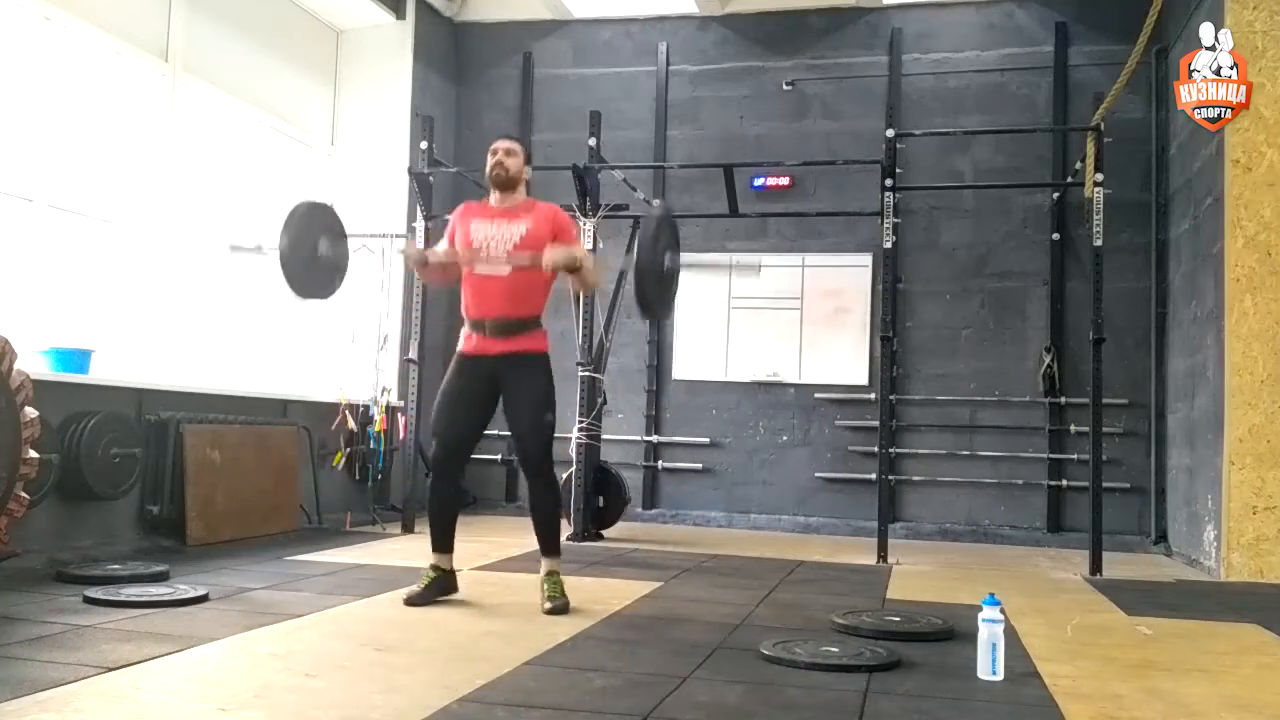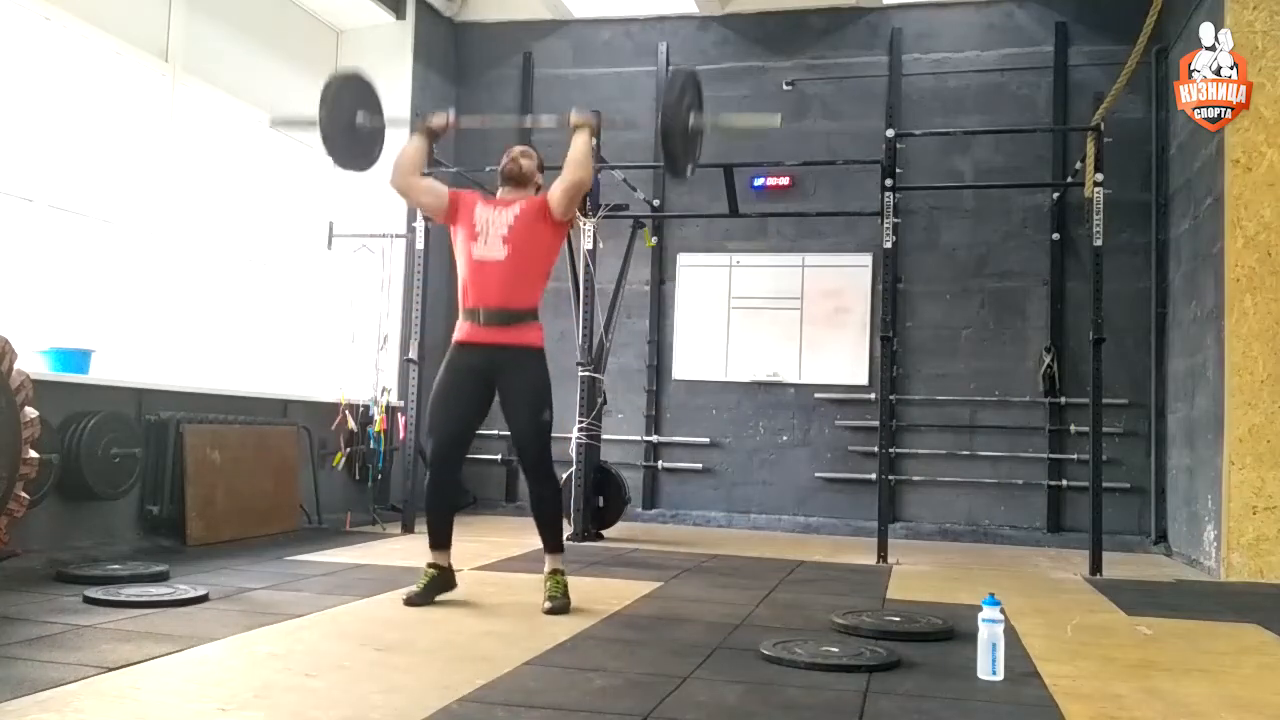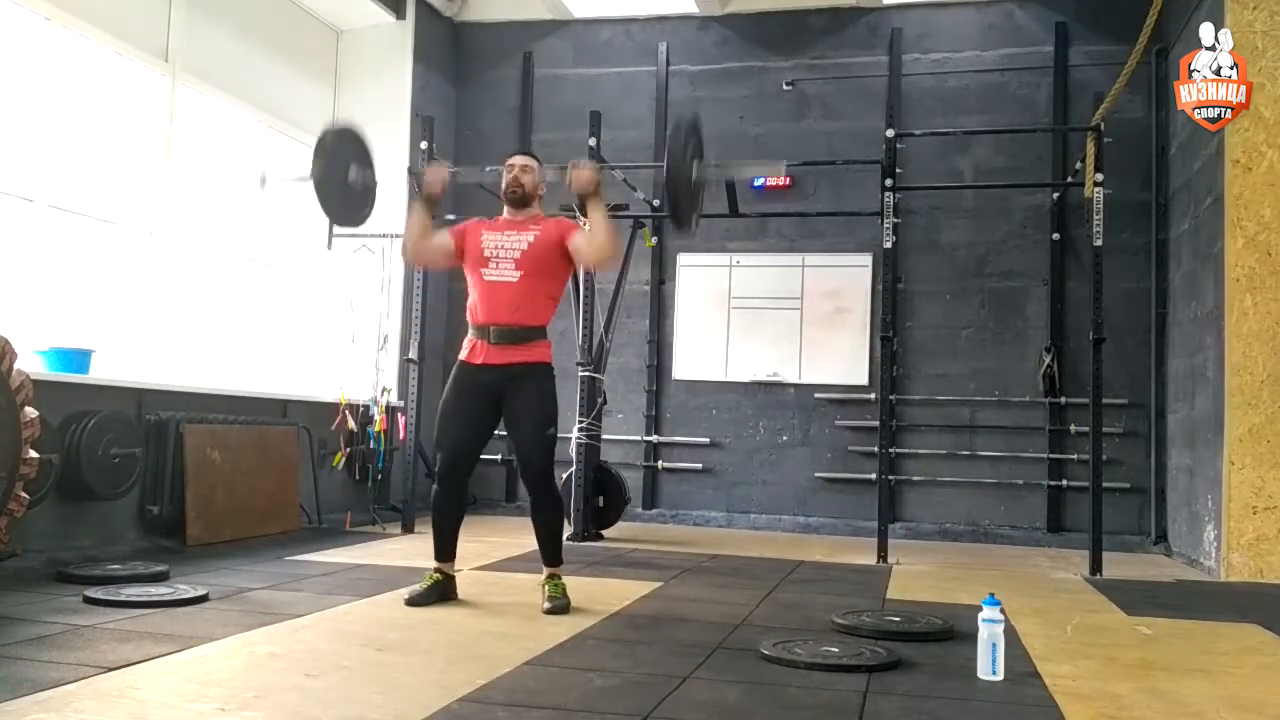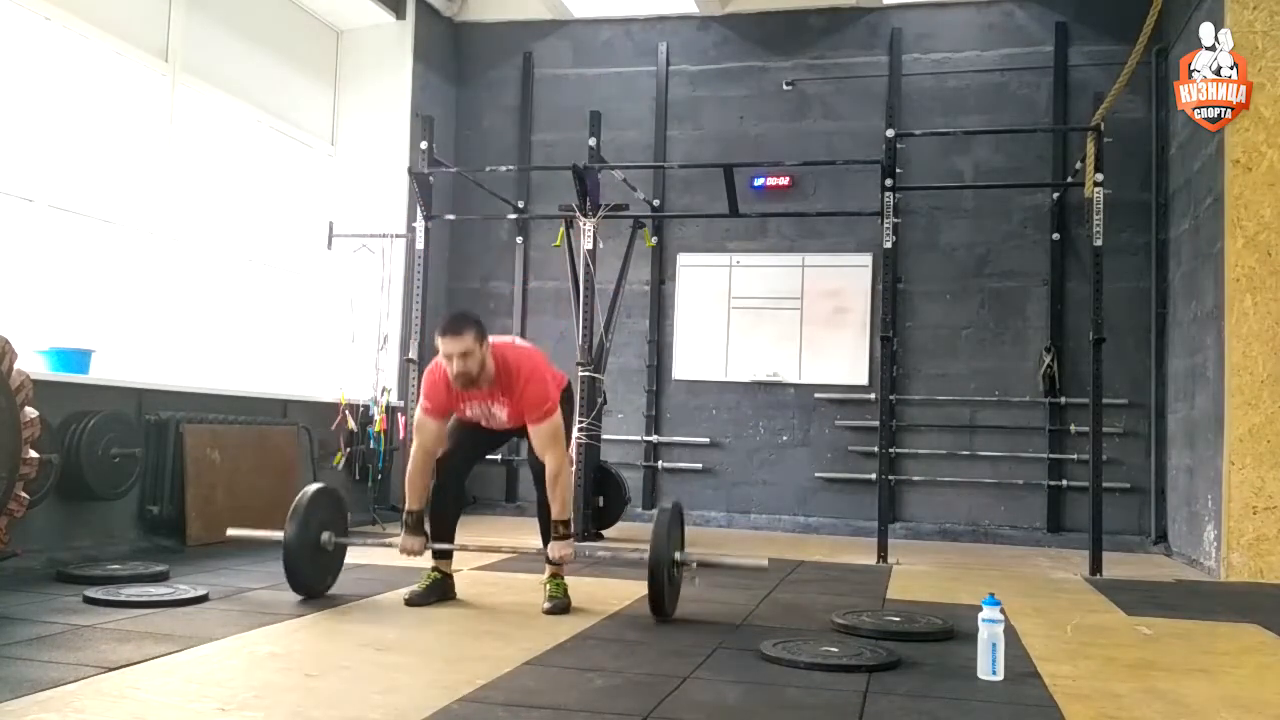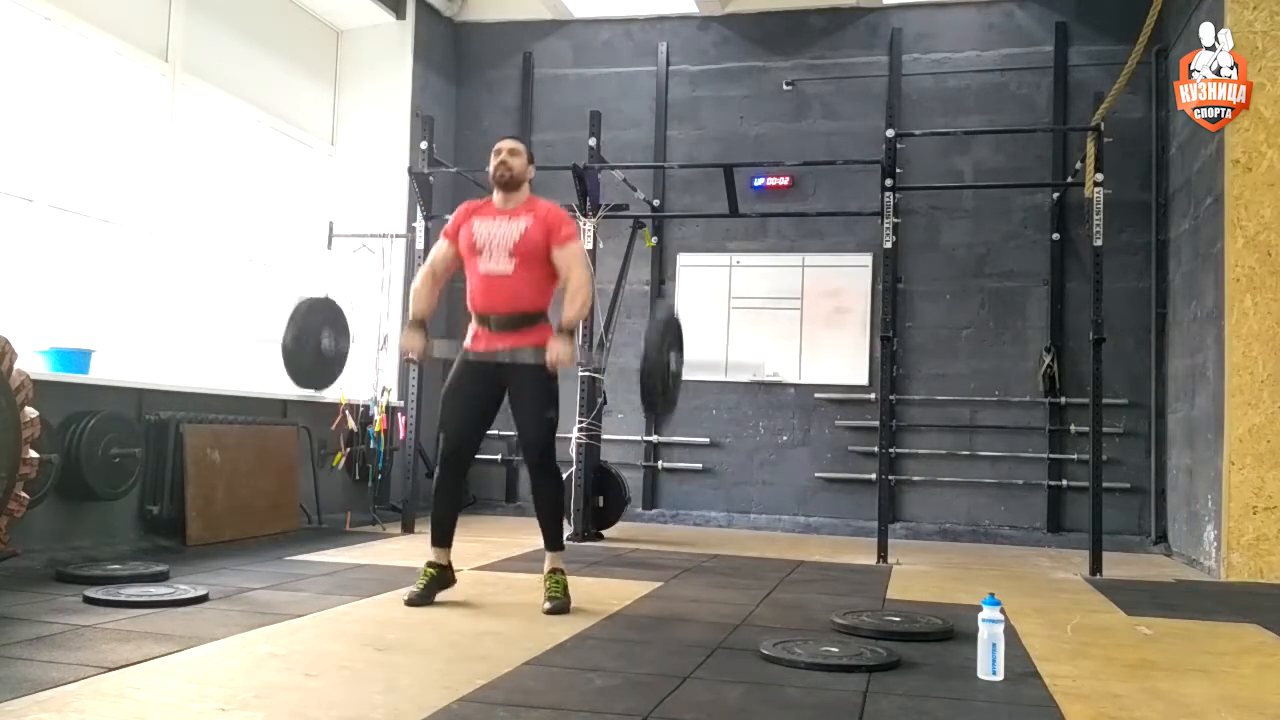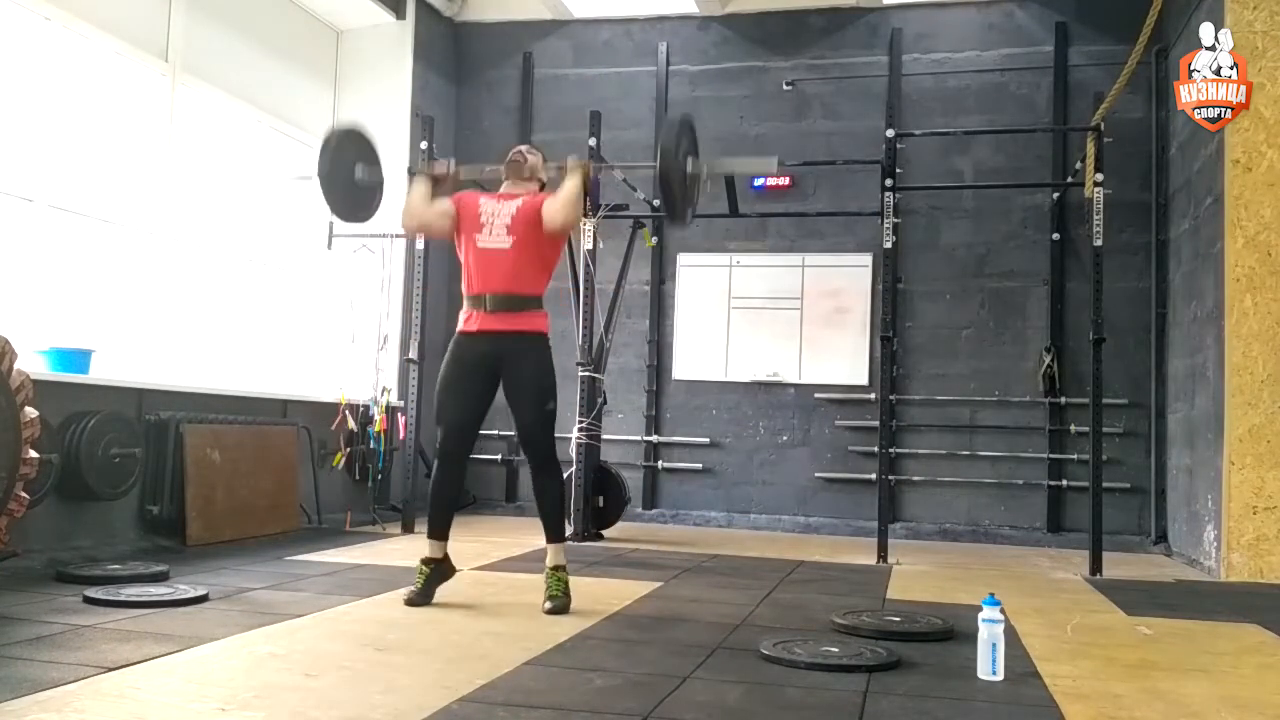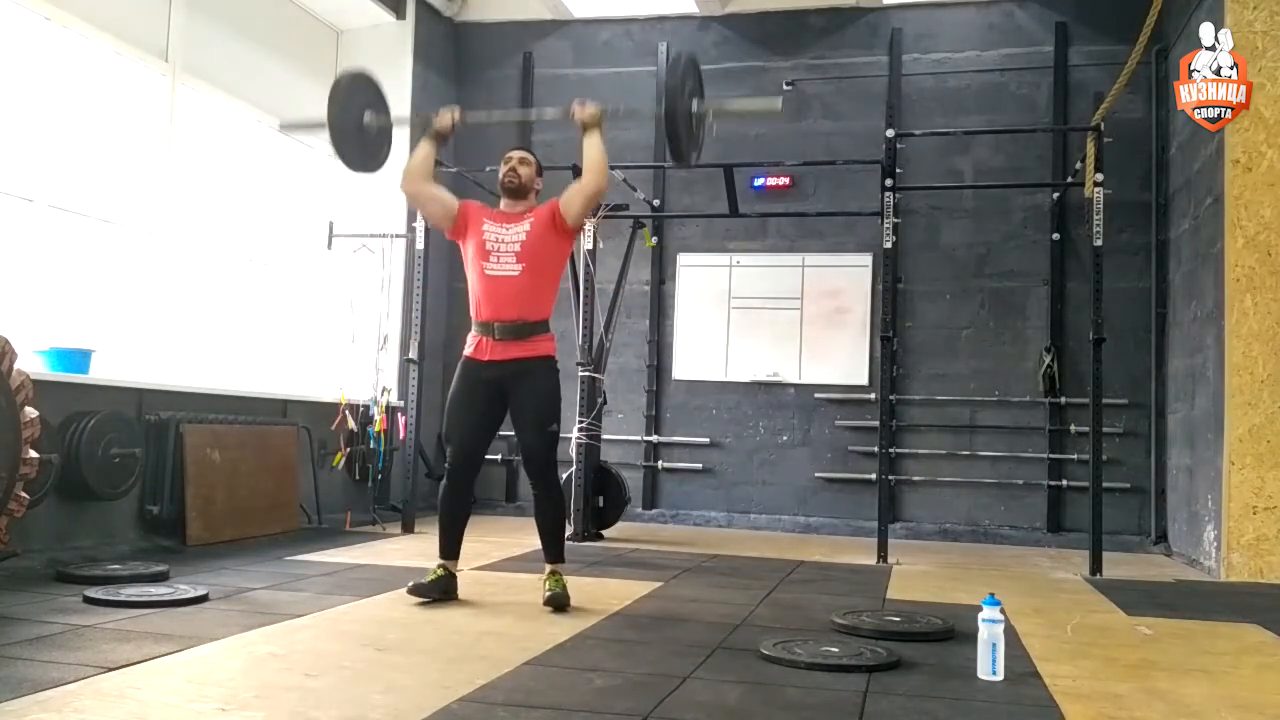
dt=0.7s
person 1, frame 1
left shoulder: (549, 219)
right shoulder: (464, 216)
left elbow: (588, 280)
right elbow: (439, 269)
left wrist: (569, 259)
right wrist: (419, 260)
left hip: (525, 356)
right hip: (471, 353)
left knee: (536, 461)
right knee: (444, 458)
left ankle: (551, 572)
right ankle: (441, 569)
person 1, frame 2
left shoulder: (544, 208)
right shoulder: (465, 205)
left elbow: (577, 178)
right elbow: (404, 179)
left wrist: (582, 134)
right wrist: (426, 134)
left hip: (520, 349)
right hip: (468, 347)
left knee: (535, 459)
right knee: (442, 453)
left ankle: (555, 572)
right ankle: (439, 567)
person 1, frame 3
left shoulder: (557, 230)
right shoulder: (476, 230)
left elbow: (602, 257)
right elbow: (419, 255)
left wrist: (591, 198)
right wrist: (427, 199)
left hip: (529, 367)
right hip: (473, 362)
left knee: (537, 474)
right knee: (450, 469)
left ankle: (553, 579)
right ankle: (442, 574)
person 1, frame 4
left shoulder: (528, 371)
right shoulder: (437, 377)
left elbow: (555, 460)
right elbow: (424, 453)
left wrist: (562, 532)
right wrist: (413, 522)
left hip: (548, 405)
left knee: (544, 473)
right knee: (446, 465)
left ankle: (555, 579)
right ankle: (440, 573)
person 1, frame 5
left shoulder: (550, 217)
right shoulder: (466, 216)
left elbow: (579, 283)
right elbow: (431, 272)
left wrist: (566, 334)
right wrist: (416, 325)
left hip: (531, 350)
right hip: (476, 350)
left knee: (539, 457)
right knee: (452, 454)
left ankle: (554, 571)
right ankle: (439, 564)
person 1, frame 6
left shoulder: (543, 205)
right shoulder: (467, 204)
left elbow: (562, 218)
right elbow: (416, 223)
left wrist: (575, 178)
right wrist: (425, 181)
left hip: (525, 342)
right hip: (472, 339)
left knee: (540, 451)
right knee: (450, 448)
left ankle: (556, 569)
right ankle: (436, 558)
person 1, frame 7
left shoulder: (556, 217)
right shoulder: (474, 216)
left elbow: (594, 187)
right elbow: (415, 188)
left wrist: (590, 129)
right wrist: (434, 135)
left hip: (534, 363)
right hip: (479, 362)
left knee: (541, 465)
right knee: (459, 464)
left ankle: (554, 574)
right ankle: (446, 571)
